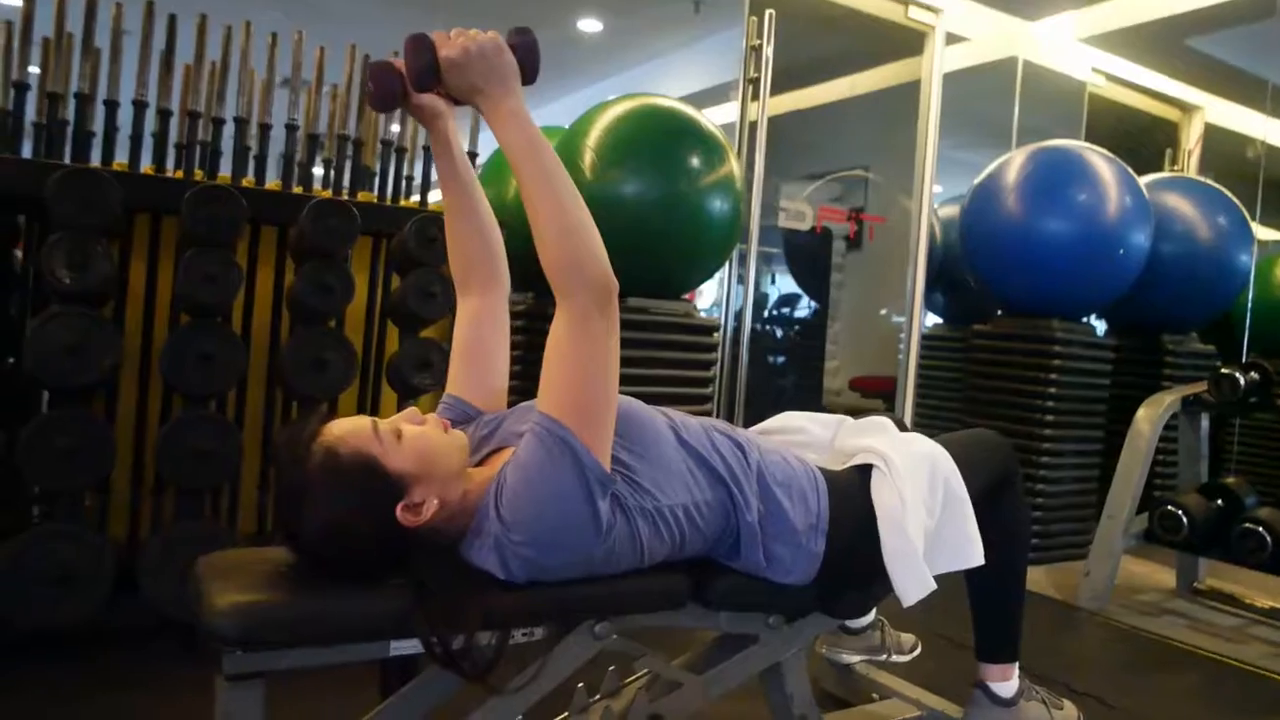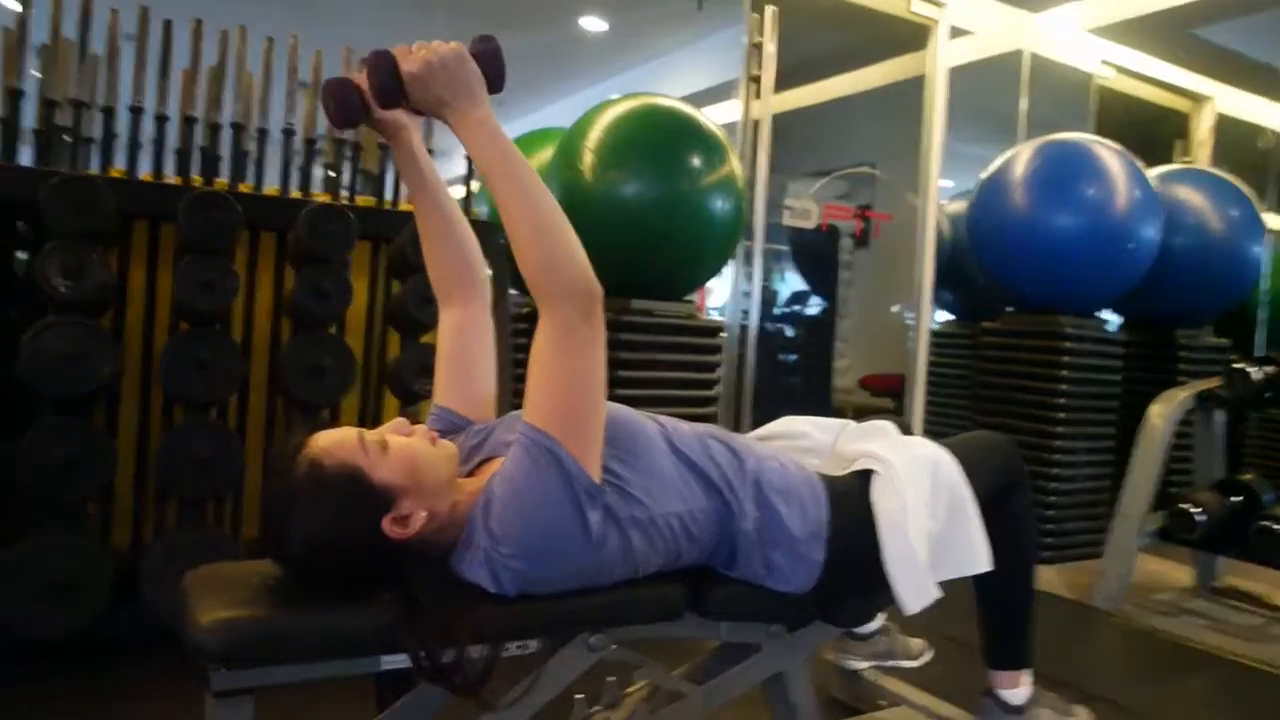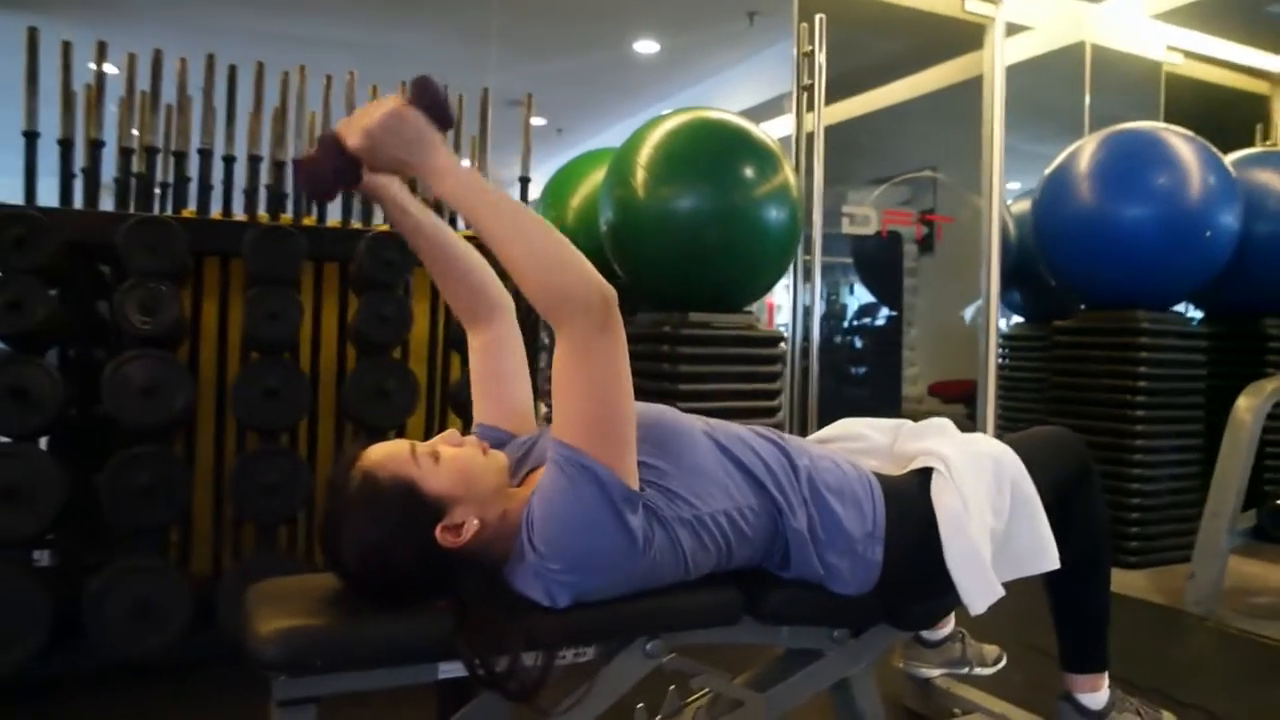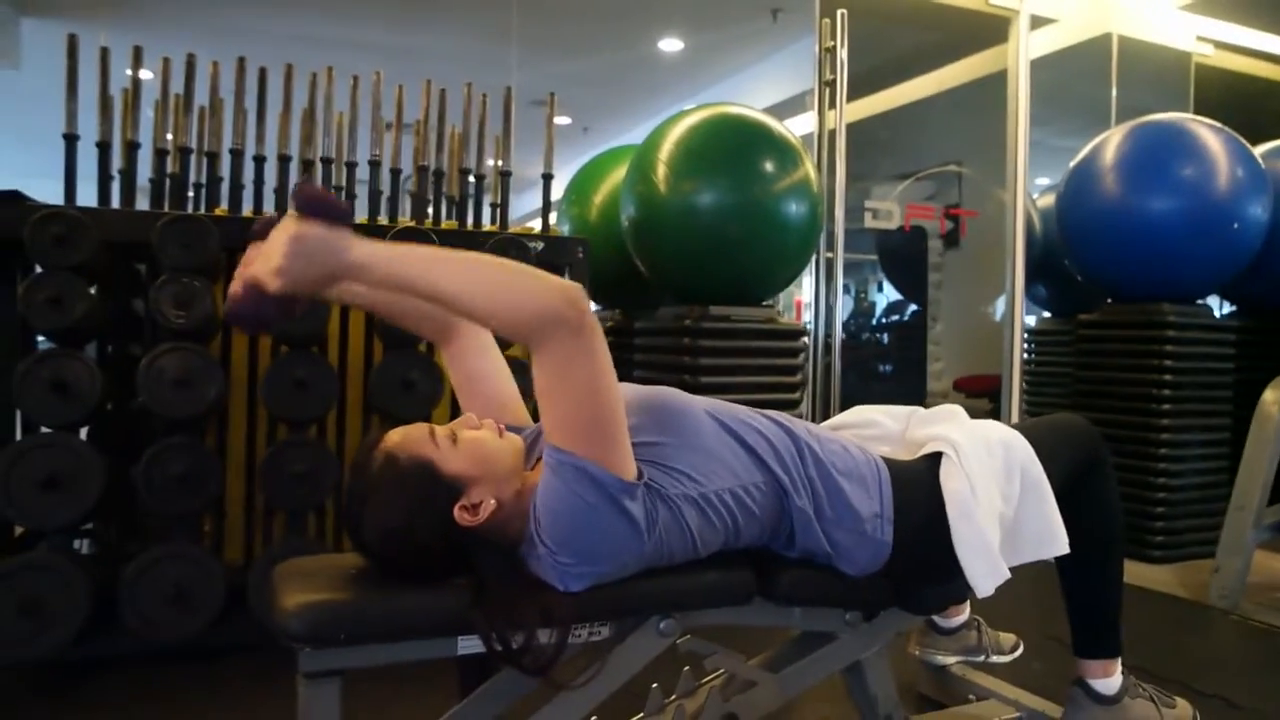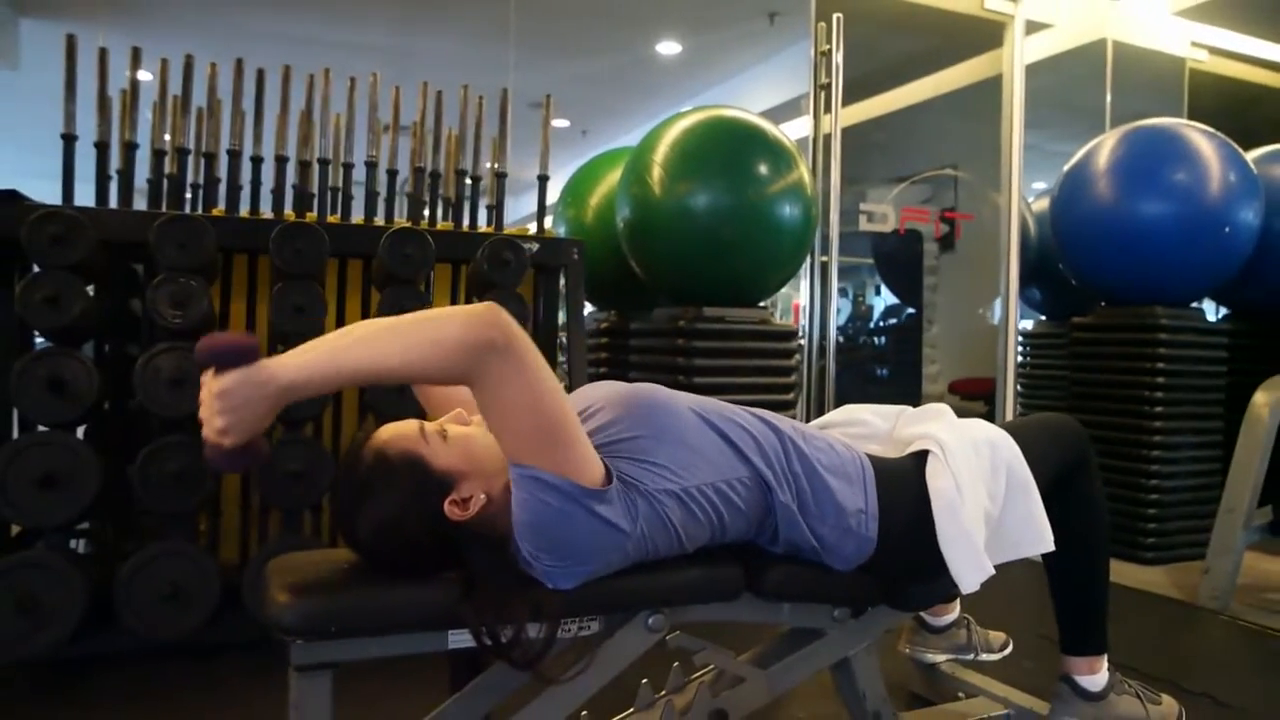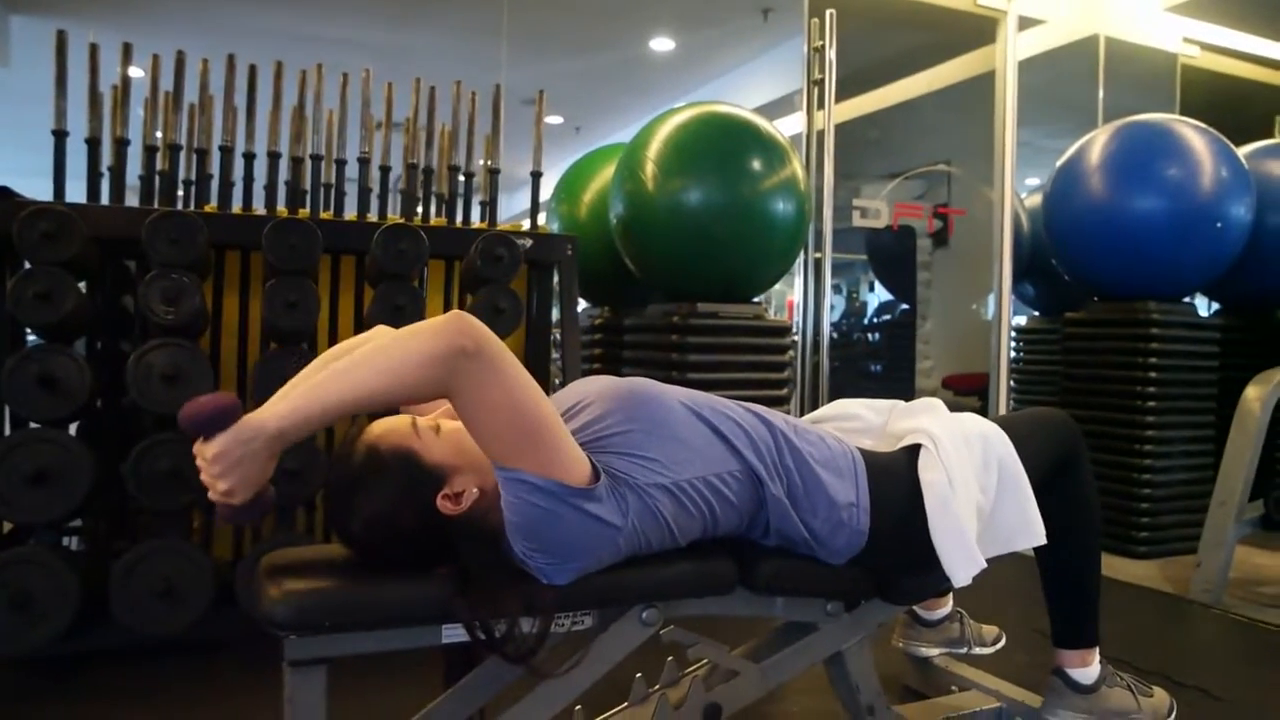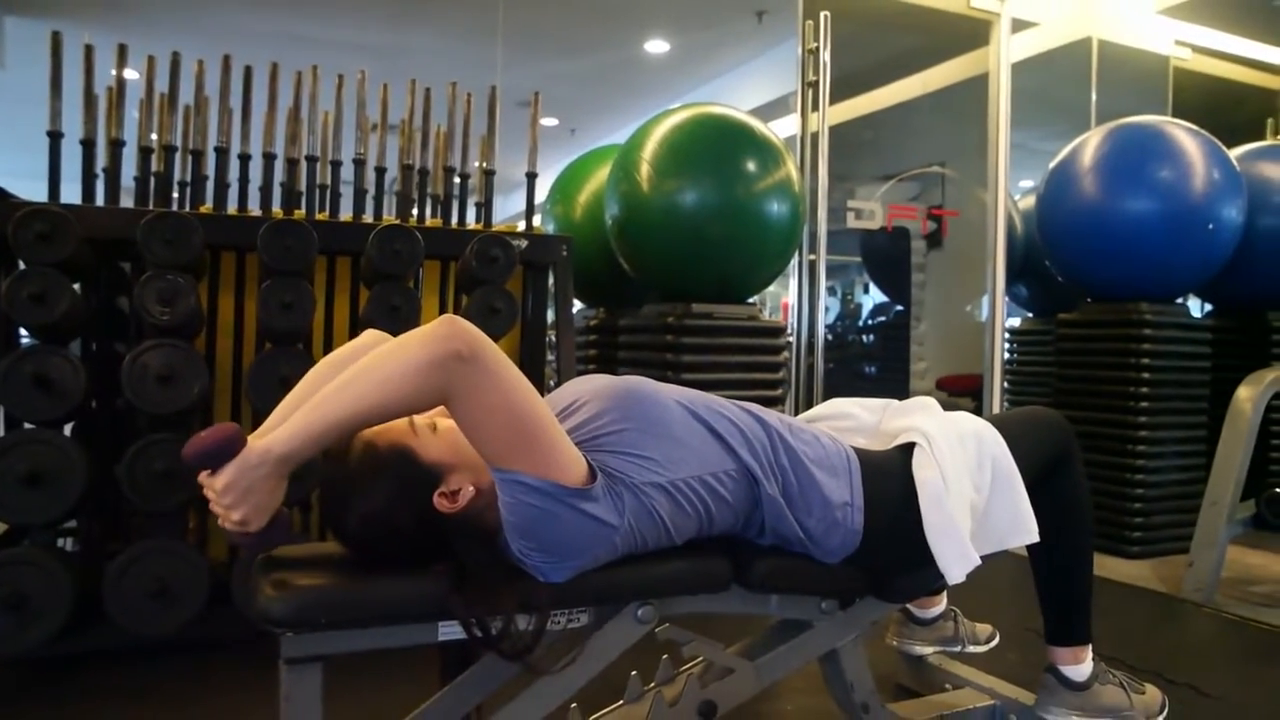
dt=0.4s
person 1, frame 1
left shoulder: (467, 445)
right shoulder: (540, 514)
left elbow: (483, 288)
right elbow: (590, 293)
left wrist: (442, 132)
right wrist: (502, 104)
right hip: (804, 530)
left knee: (860, 435)
right knee: (991, 457)
left ankle: (853, 625)
person 1, frame 2
left shoulder: (455, 455)
right shoulder: (528, 525)
left elbow: (465, 296)
right elbow: (574, 299)
left wrist: (406, 147)
right wrist: (470, 115)
right hip: (801, 534)
left knee: (864, 438)
right knee: (995, 462)
left ankle: (861, 629)
person 1, frame 3
left shoulder: (512, 473)
right shoulder: (570, 538)
left elbow: (489, 310)
right elbow: (589, 309)
left wrist: (395, 194)
right wrist: (430, 158)
right hip: (862, 535)
left knee: (932, 442)
right knee: (1064, 457)
left ankle: (933, 639)
person 1, frame 4
left shoulder: (521, 481)
right shoulder: (577, 525)
left elbow: (458, 323)
right elbow: (563, 312)
left wrist: (336, 276)
right wrist: (346, 253)
right hip: (871, 516)
right knee: (1077, 443)
left ankle: (947, 626)
person 1, frame 5
left shoulder: (491, 474)
right shoulder: (563, 527)
left elbow: (449, 349)
right elbow: (488, 333)
left wrist: (279, 370)
right wrist: (274, 378)
right hip: (860, 514)
left knee: (932, 423)
right knee: (1062, 443)
left ankle: (937, 623)
person 1, frame 6
left shoulder: (492, 477)
right shoulder: (555, 521)
left elbow: (386, 342)
right elbow: (458, 342)
left wrist: (262, 416)
right wrist: (263, 436)
right hip: (855, 508)
left knee: (932, 418)
right knee: (1056, 438)
left ankle: (931, 617)
person 1, frame 7
left shoulder: (483, 476)
right shoulder: (552, 520)
left elbow: (378, 343)
right elbow: (453, 346)
left wrist: (260, 438)
right wrist: (269, 459)
right hip: (849, 507)
left knee: (923, 417)
right knee: (1047, 435)
left ankle: (925, 615)
